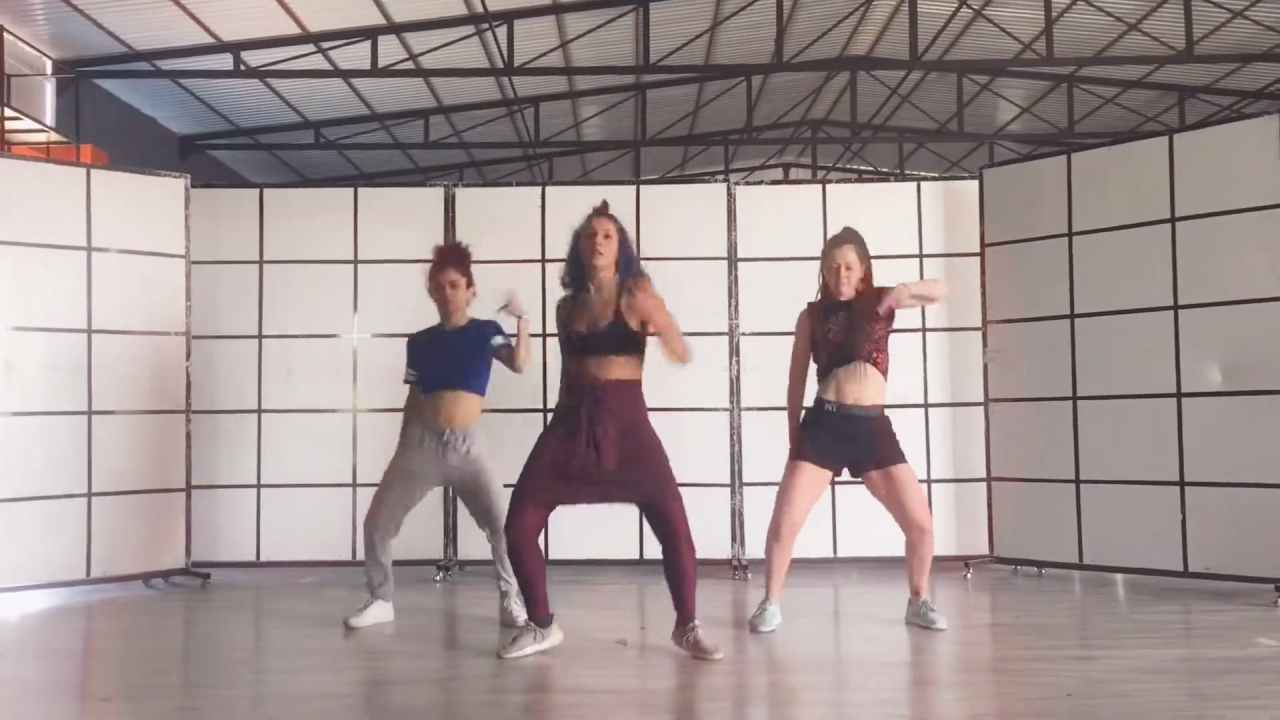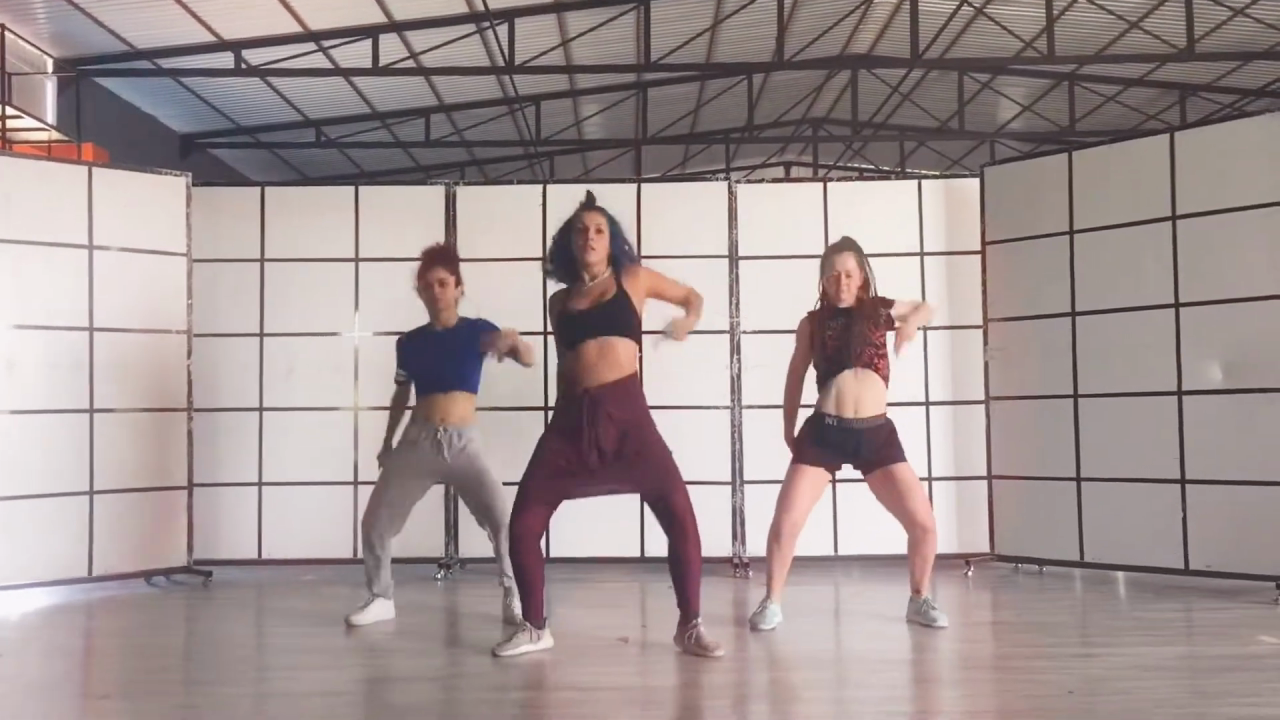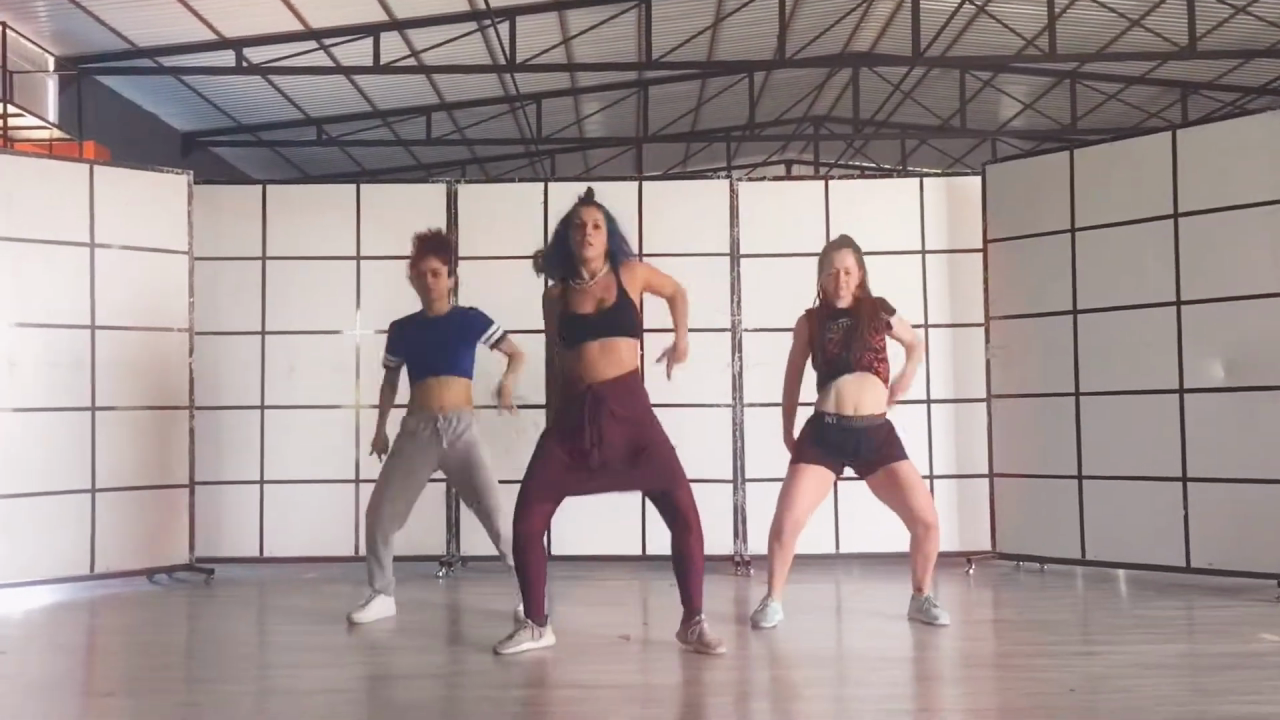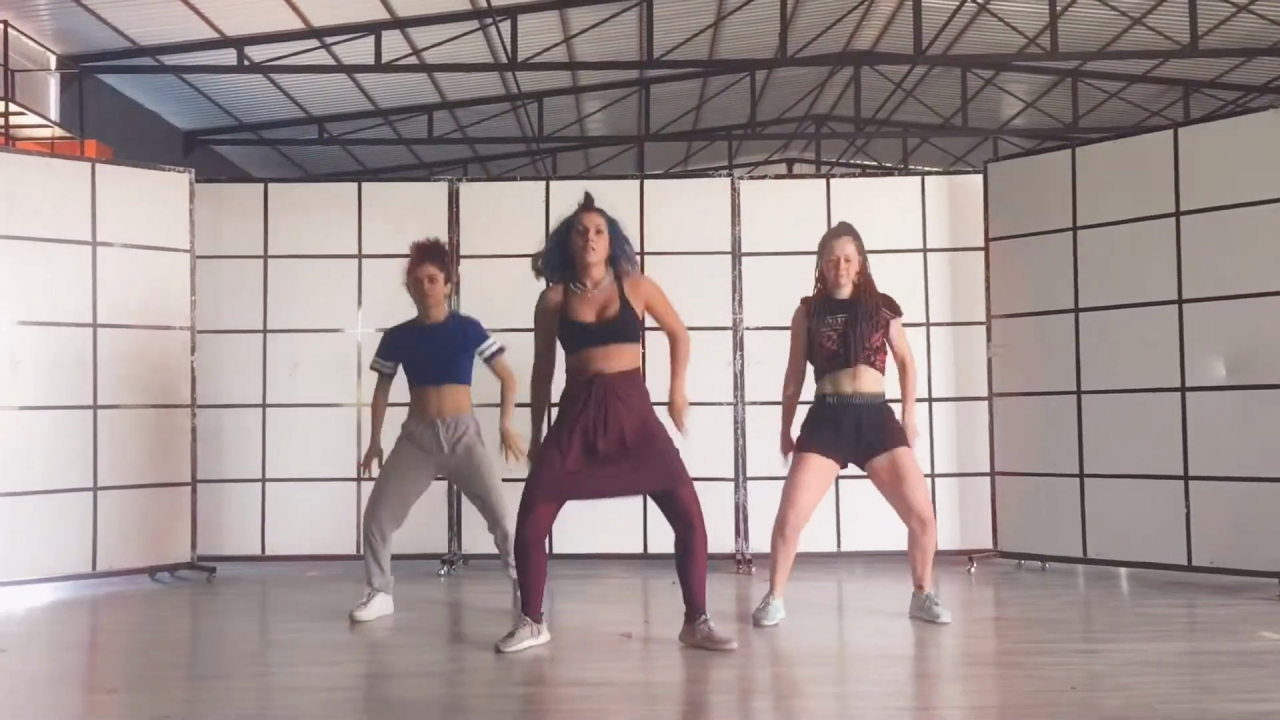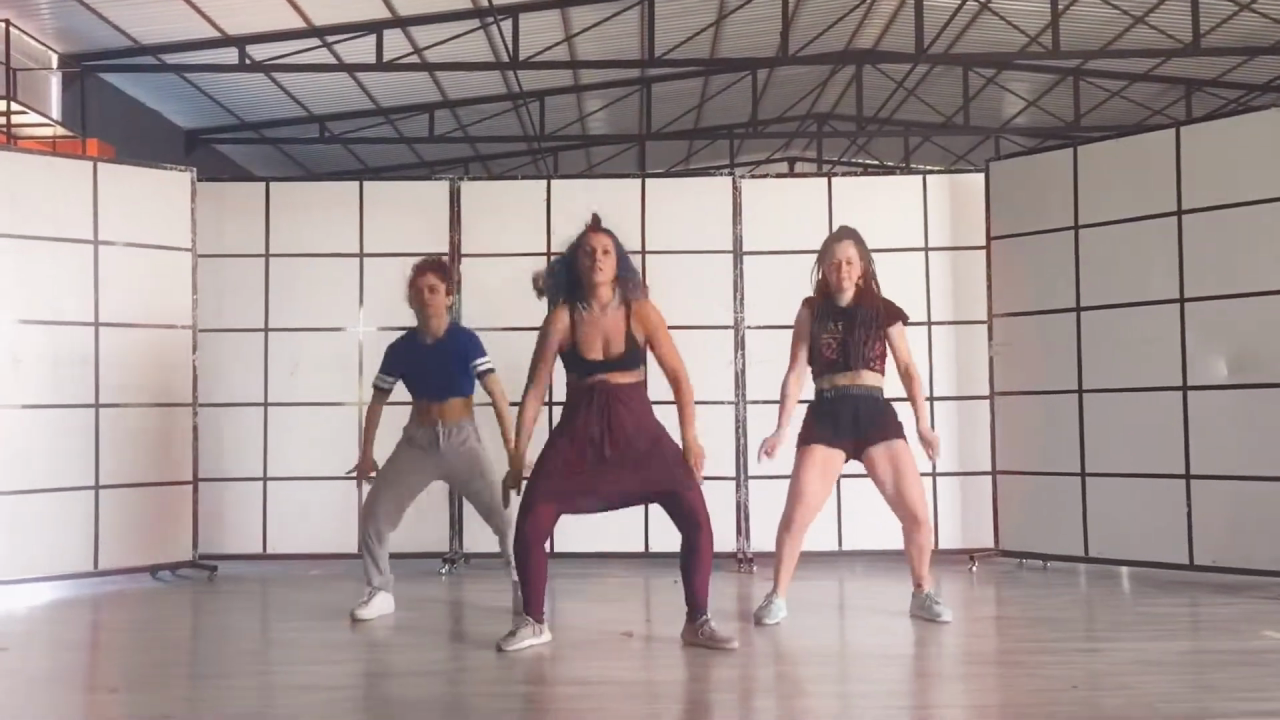
dt=0.1s
person 1, frame 1
left shoulder: (636, 292)
right shoulder: (566, 305)
left elbow: (681, 354)
left wrist: (664, 334)
left hip: (625, 419)
right hip: (571, 420)
left knee: (674, 528)
right knee: (519, 527)
left ankle: (687, 626)
right ankle: (540, 626)
person 1, frame 2
left shoulder: (633, 277)
right shoulder: (559, 300)
left elbow: (692, 297)
left wrist: (686, 319)
left hip: (627, 417)
right hip: (570, 420)
left knee: (682, 523)
right knee: (522, 527)
left ankle: (690, 625)
right ankle: (534, 626)
person 1, frame 3
left shoulder: (632, 274)
right shoulder: (557, 292)
left elbow: (677, 292)
left wrist: (681, 337)
right wrist: (556, 421)
left hip: (631, 413)
right hip: (573, 418)
left knee: (686, 518)
right knee: (526, 524)
left ankle: (693, 622)
right ankle: (536, 624)
person 1, frame 4
left shoulder: (635, 285)
right shoulder: (553, 298)
left elbow: (677, 332)
right elbow: (542, 368)
left wrist: (677, 388)
right wrist: (537, 434)
left hip: (634, 413)
right hip: (577, 415)
left knee: (689, 517)
right knee: (529, 524)
left ankle: (696, 621)
right ankle: (532, 621)
person 1, frame 5
left shoulder: (641, 310)
right shoulder: (560, 317)
left elbow: (676, 372)
right elbow: (536, 386)
left wrist: (690, 434)
right wrist: (518, 456)
left hip: (637, 425)
right hip: (579, 426)
left knee: (696, 519)
right knee: (530, 525)
left ankle: (697, 622)
right ankle: (533, 622)
person 2, frame 1
left shoulder: (880, 302)
right shoulder: (813, 315)
left elbow: (939, 290)
right elbow: (797, 376)
left wrist: (906, 290)
right wrist: (793, 434)
left hip: (874, 429)
right hip: (823, 427)
left knee: (921, 524)
right knee: (784, 521)
left ankle: (919, 602)
right ankle: (771, 604)
person 2, frame 2
left shoulder: (879, 310)
right shoulder: (812, 323)
left elbow: (924, 308)
right elbow: (794, 379)
left wrist: (910, 323)
right wrist: (789, 433)
left hip: (877, 434)
right hip: (825, 433)
left knee: (923, 523)
right knee: (785, 523)
left ankle: (920, 600)
right ankle: (771, 602)
person 2, frame 3
left shoulder: (879, 312)
right shoulder: (810, 322)
left elbow: (916, 343)
right elbow: (793, 379)
left wrist: (907, 373)
right wrist: (787, 431)
left hip: (876, 433)
right hip: (826, 433)
left knee: (926, 519)
right knee: (786, 521)
left ankle: (922, 597)
right ankle: (773, 600)
person 2, frame 4
left shoulder: (881, 305)
right shoulder: (808, 310)
left elbow: (903, 357)
right elbow: (794, 374)
left wrist: (909, 414)
right wrist: (785, 430)
left hip: (877, 419)
right hip: (827, 420)
left knee: (921, 513)
right knee: (790, 516)
left ankle: (923, 595)
right ankle: (774, 597)
person 2, frame 5
left shoulder: (883, 310)
right shoulder: (811, 310)
left elbow: (906, 365)
right elbow: (796, 371)
left wrist: (923, 424)
right wrist: (780, 429)
left hip: (875, 412)
right hip: (828, 414)
left knee: (916, 511)
right knee: (798, 512)
left ankle: (923, 594)
right ankle: (777, 596)
person 3, frame 1
left shoulder: (487, 333)
right shoulder: (419, 342)
left elbow: (519, 364)
left wrist: (521, 320)
right wrist: (404, 445)
left hip: (464, 448)
right hip: (420, 444)
left knee: (503, 521)
right knee: (377, 523)
left ankle: (512, 600)
right ankle: (380, 600)
person 3, frame 2
left shoulder: (478, 331)
right shoulder: (410, 342)
left elbow: (528, 359)
left wrist: (511, 341)
right wrist: (388, 442)
left hip: (463, 444)
right hip: (416, 442)
left knee: (503, 520)
right knee: (376, 522)
left ankle: (514, 597)
right ankle: (380, 598)
person 3, frame 3
left shoulder: (471, 320)
right shoulder: (402, 329)
left elbow: (516, 354)
right elbow: (391, 380)
left wrist: (508, 379)
right wrist: (380, 429)
left hip: (460, 431)
right hip: (415, 431)
left knee: (495, 515)
right knee: (380, 515)
right ankle: (381, 594)
person 3, frame 4
left shoulder: (467, 329)
right shoulder: (398, 337)
left elbow: (506, 375)
right elbow: (382, 387)
left wrist: (507, 424)
right wrist: (374, 441)
left hip: (462, 434)
right hip: (416, 437)
left knee: (502, 516)
right knee: (377, 516)
right ankle: (380, 592)
person 3, frame 5
left shoulder: (466, 341)
right shoulder: (400, 349)
left elbow: (496, 393)
right elbow: (378, 399)
left wrist: (511, 447)
right wrist: (366, 451)
left hip: (462, 440)
right hip: (417, 441)
left knee: (505, 516)
right knee: (374, 514)
right ankle: (380, 592)
